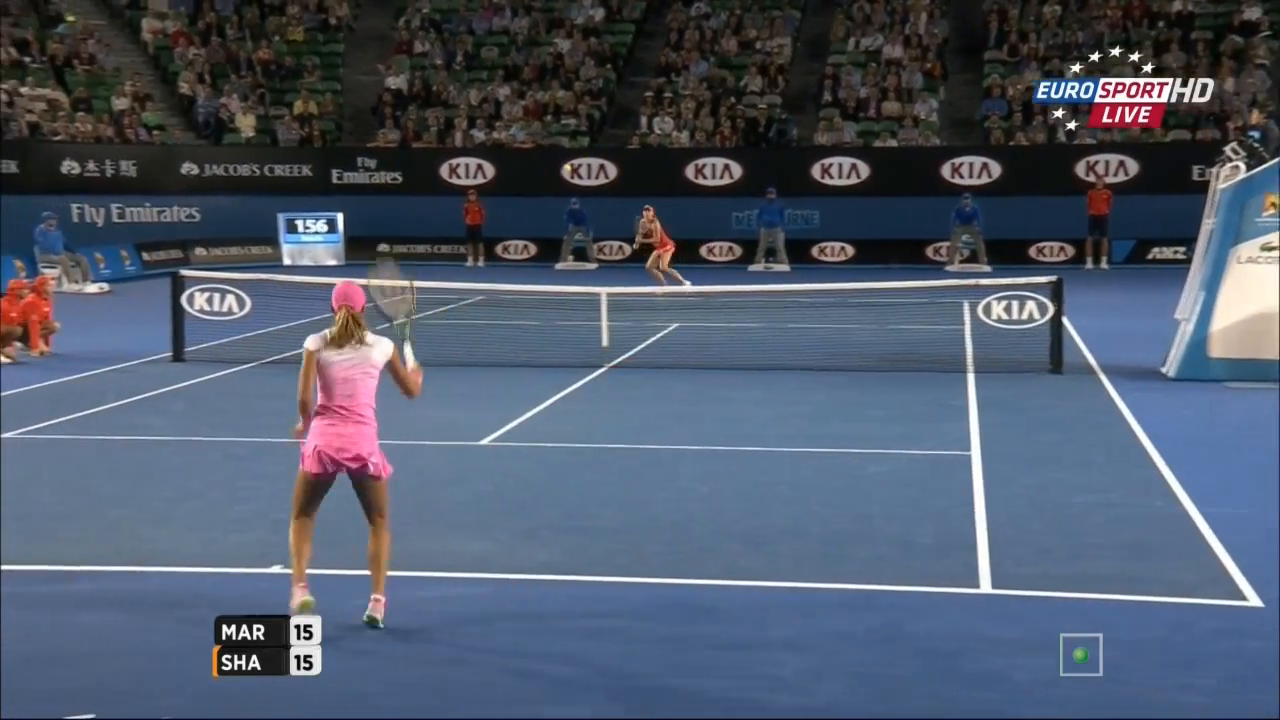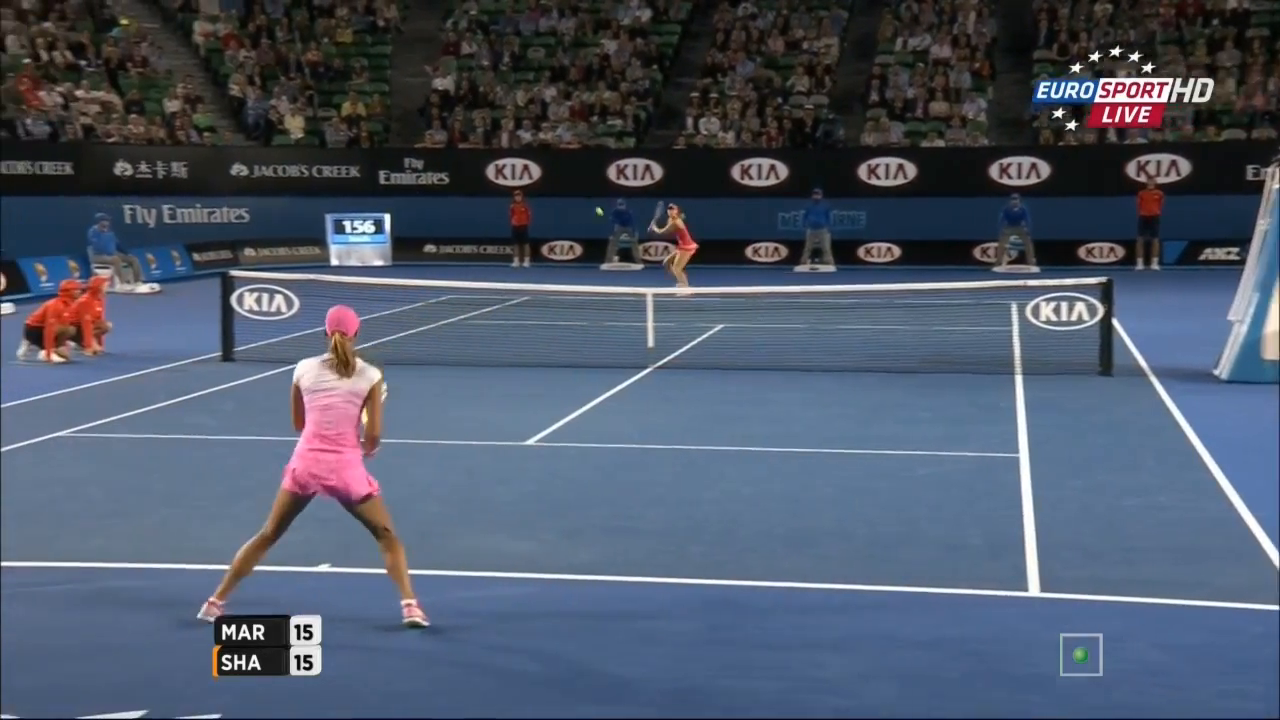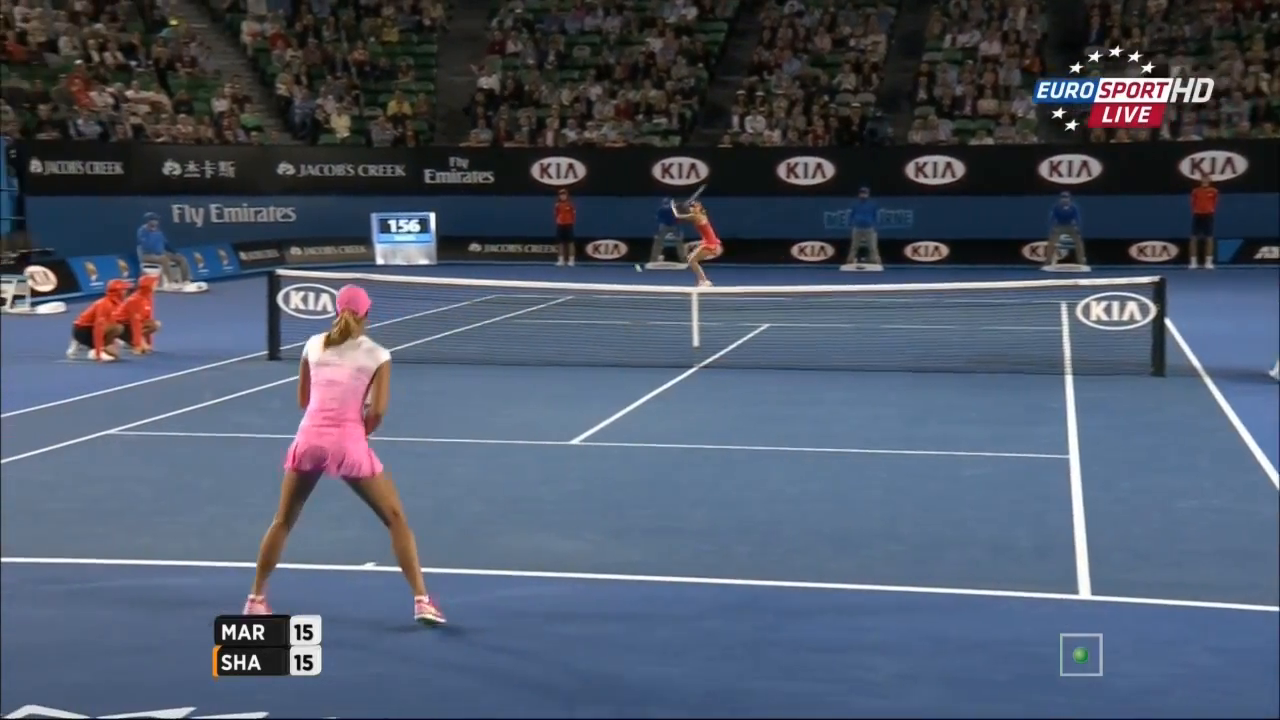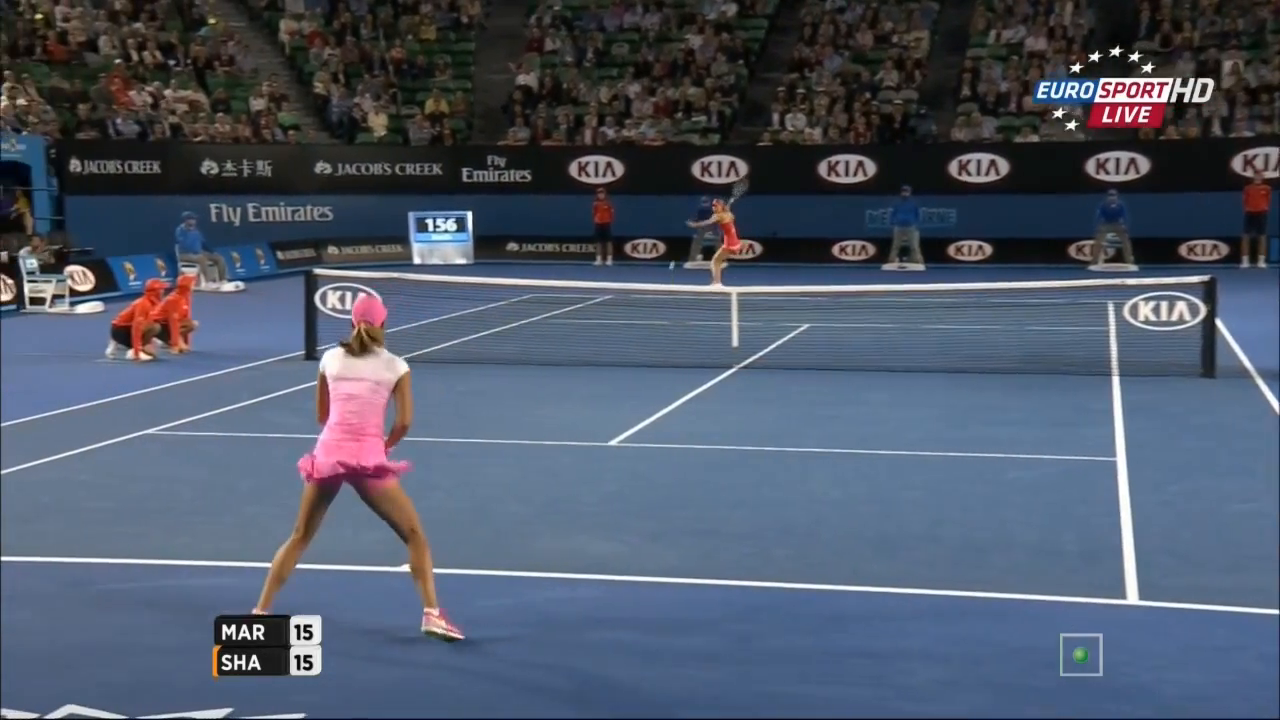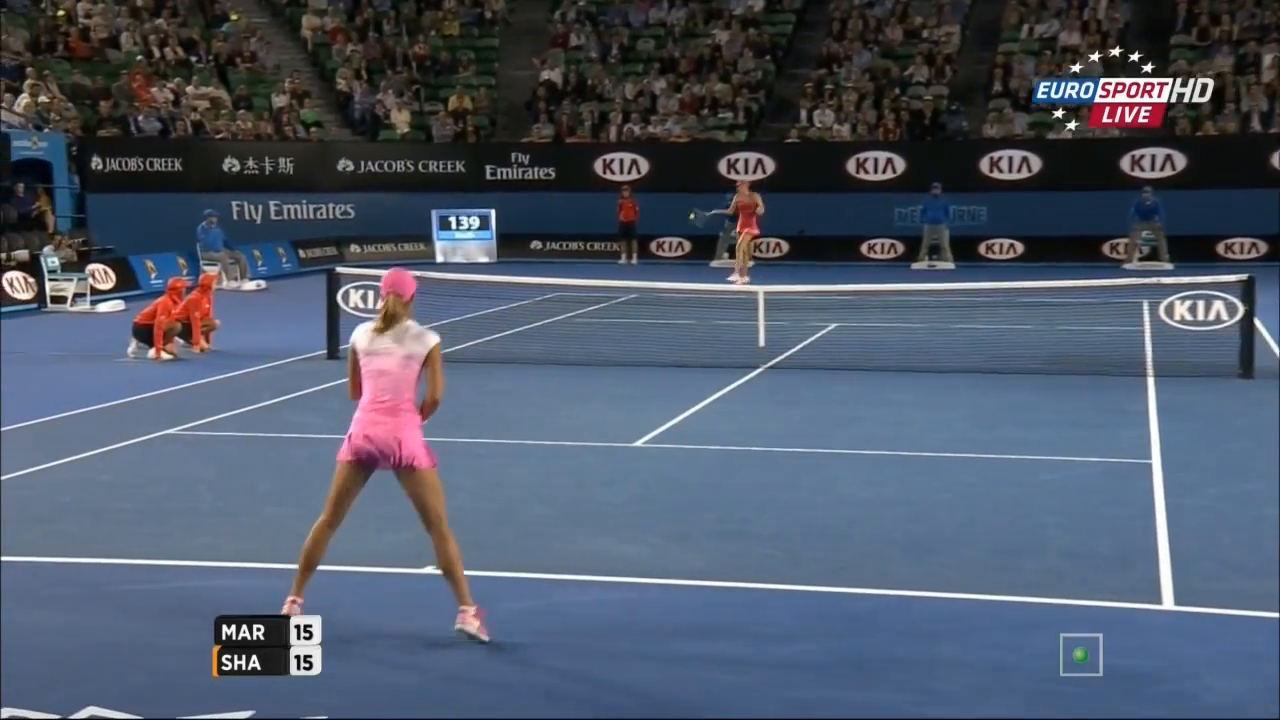
dt=0.2s
person 1, frame 1
left shoulder: (316, 343)
right shoulder: (382, 346)
left elbow: (304, 398)
right elbow: (411, 390)
left wrist: (306, 422)
right wrist: (417, 373)
left hip: (324, 441)
right hip: (364, 444)
left knee: (301, 519)
right knee: (379, 523)
left ankle: (300, 590)
right ankle: (377, 601)
person 1, frame 2
left shoulder: (305, 369)
right shoulder: (370, 375)
left elbow: (299, 424)
right elbow: (374, 435)
right wrist: (366, 448)
left hip: (306, 463)
right hip: (346, 467)
left knee: (267, 536)
right knee: (387, 536)
left ankle: (216, 602)
right ankle: (410, 606)
person 1, frame 3
left shoulder: (314, 345)
right shoulder: (378, 355)
left elbow: (303, 401)
right elbow: (378, 412)
left hip: (309, 438)
right hip: (349, 443)
left knee: (283, 521)
right knee: (396, 520)
left ankle: (256, 599)
right ankle: (422, 601)
person 1, frame 4
left shoulder: (331, 358)
right shoulder: (396, 367)
left elbow: (322, 416)
right elbow: (404, 423)
left hip: (328, 453)
right hip: (368, 458)
left knee: (300, 537)
right knee: (414, 536)
left ankle: (262, 611)
right ankle: (432, 614)
person 1, frame 5
left shoulder: (361, 334)
right shoulder: (427, 339)
left elbow: (355, 392)
right elbow: (434, 398)
left hip: (364, 432)
right hip: (404, 435)
left knee: (329, 520)
right knee: (438, 527)
left ankle: (294, 601)
right ankle: (467, 612)
